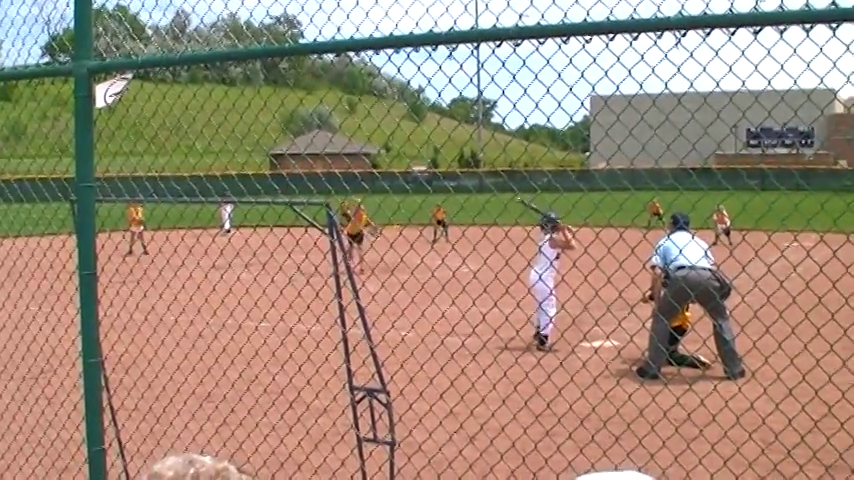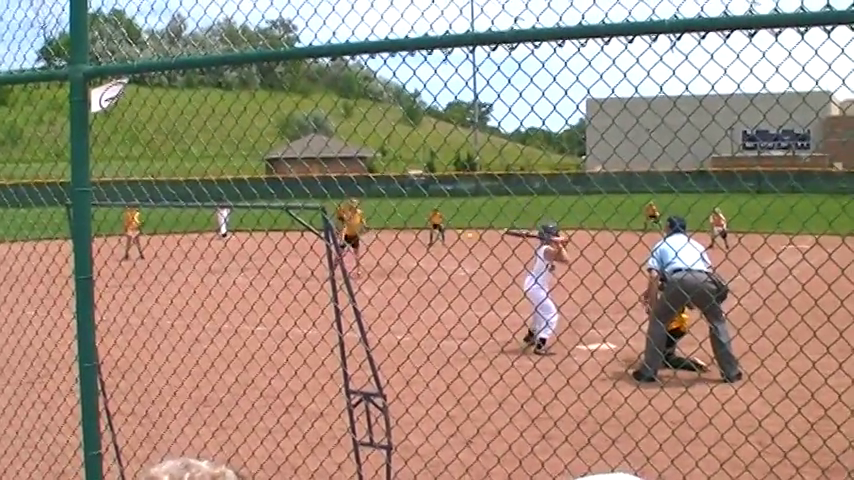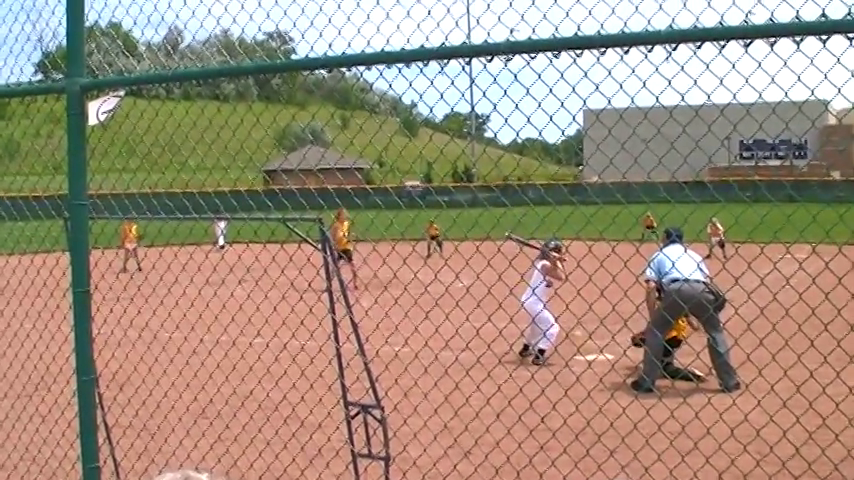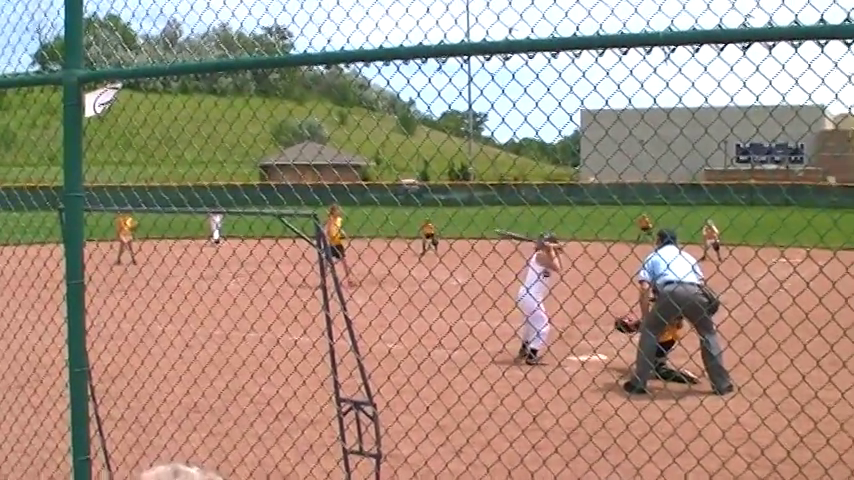
dt=0.3s
person 1, frame 1
left shoulder: (665, 242)
right shoulder: (700, 242)
left elbow: (657, 274)
right elbow: (713, 268)
left wrist: (657, 303)
right wrist: (698, 297)
left hip: (682, 277)
right hip: (707, 277)
left knee: (661, 317)
right knee: (722, 319)
left ankle: (652, 368)
right ankle: (734, 369)
person 1, frame 2
left shoulder: (661, 245)
right shoulder: (696, 244)
left elbow: (653, 277)
right elbow: (710, 271)
left wrist: (653, 307)
left hip: (678, 280)
right hip: (704, 280)
left knee: (657, 320)
right knee: (718, 321)
left ankle: (648, 371)
right ankle: (731, 371)
person 1, frame 3
left shoulder: (659, 256)
right shoulder: (693, 254)
left elbow: (651, 287)
left wrist: (652, 318)
left hip: (676, 290)
right hip: (701, 290)
left knee: (655, 331)
right knee: (716, 331)
left ankle: (646, 381)
right ankle: (729, 381)
person 1, frame 4
left shoulder: (653, 257)
right shoulder: (687, 256)
left elbow: (644, 289)
left wrist: (645, 319)
left hip: (670, 292)
right hip: (695, 292)
left knee: (648, 332)
right knee: (709, 334)
left ankle: (638, 382)
right ankle: (722, 384)
person 2, frame 1
left shoulder: (546, 238)
right shoulder: (554, 239)
left elbow: (567, 245)
right elbow: (572, 246)
left wrist: (566, 231)
right wrist: (564, 231)
left hip: (538, 277)
right hip: (543, 279)
left knee: (544, 306)
right knee: (550, 309)
left ankle: (539, 334)
right ankle: (543, 342)
person 2, frame 2
left shoulder: (542, 247)
right shoulder: (548, 250)
left elbow: (561, 254)
right elbow: (566, 260)
left wrist: (560, 244)
right wrist: (559, 245)
left hip: (532, 284)
right hip: (536, 287)
left knee: (541, 311)
right knee: (551, 314)
left ankle: (530, 336)
right ankle: (540, 345)
person 2, frame 3
left shoulder: (541, 262)
right shoulder: (546, 265)
left elbow: (561, 276)
right elbow: (562, 278)
left wrist: (559, 262)
right wrist: (556, 261)
left hip: (529, 301)
right hip: (534, 303)
left knee: (537, 324)
right knee: (553, 327)
left ankle: (525, 349)
right ankle: (539, 356)
person 2, frame 4
left shoulder: (542, 255)
right shoulder: (540, 255)
left elbow: (556, 267)
right elbow: (557, 268)
left wrist: (555, 252)
right wrist: (551, 250)
left hip: (527, 295)
right hip: (531, 297)
left knee: (531, 322)
right knee: (543, 325)
left ankle: (524, 350)
right ankle: (532, 356)
